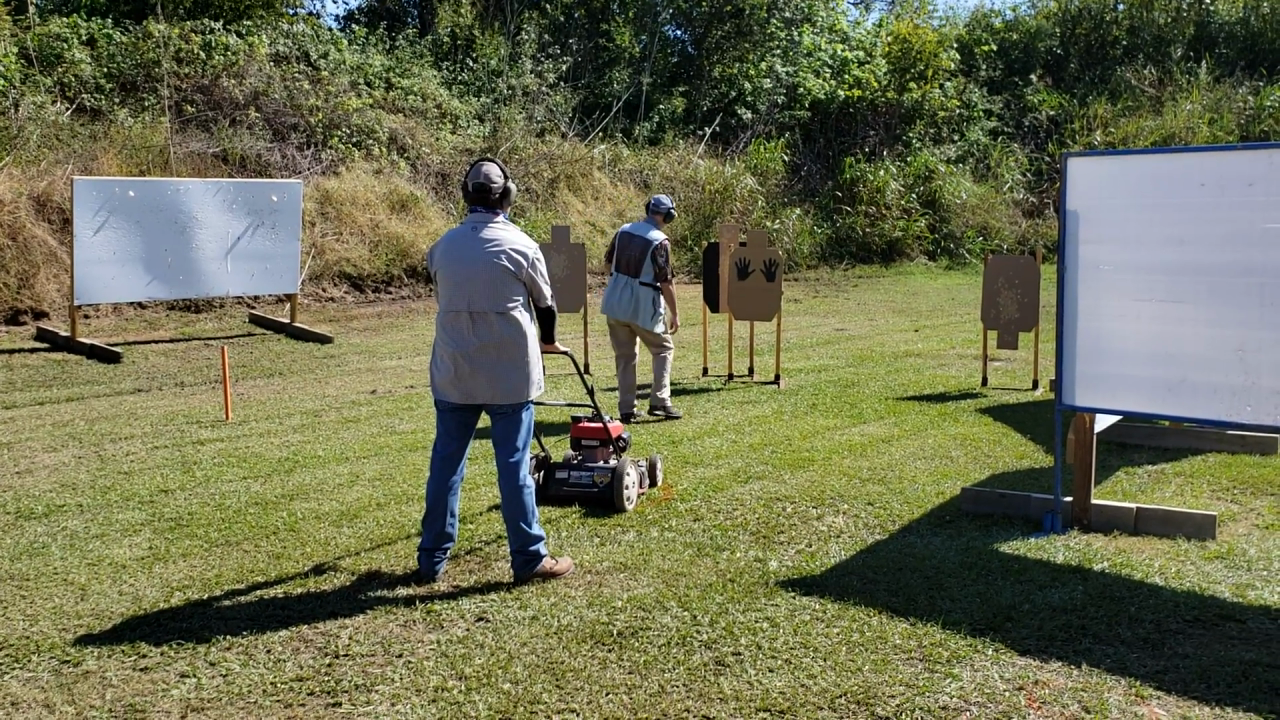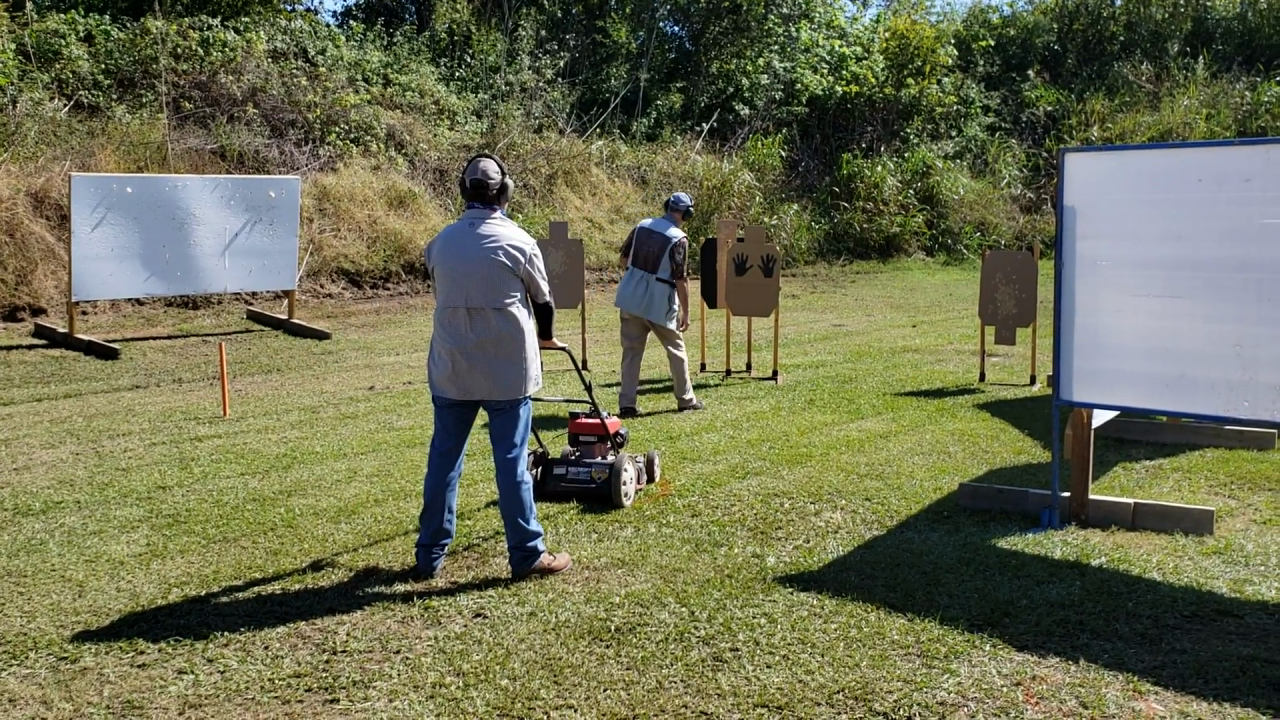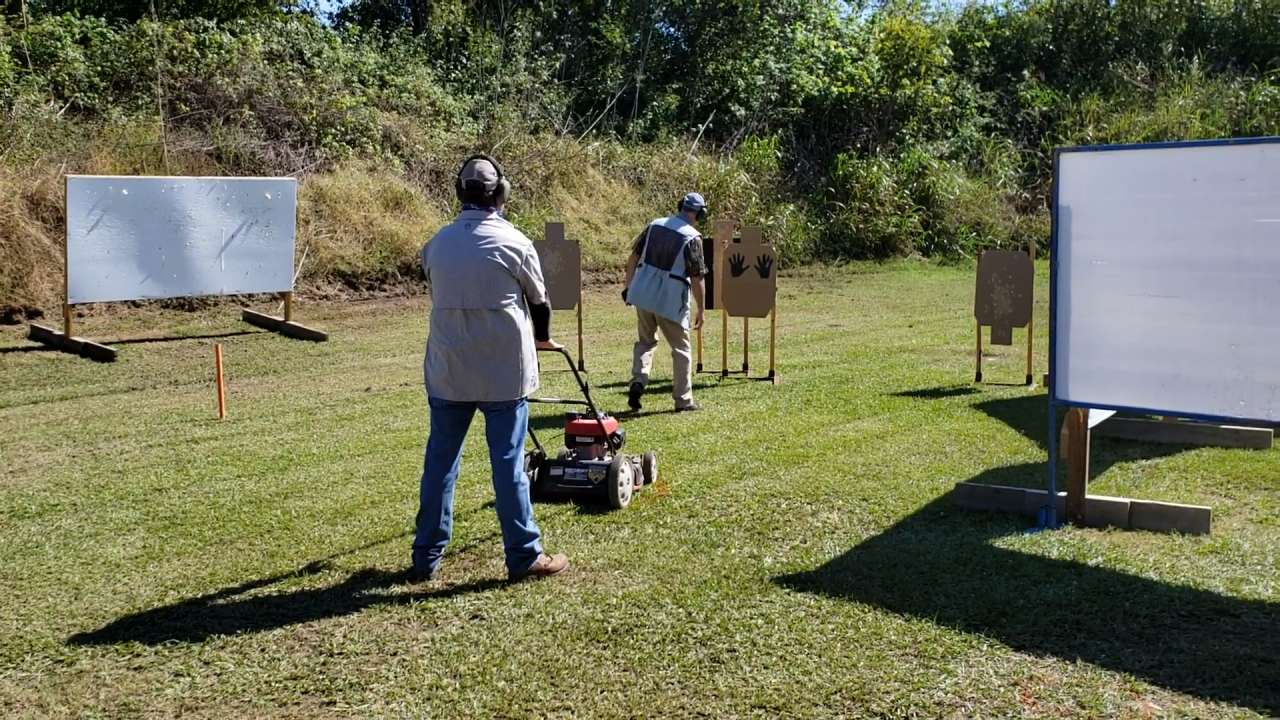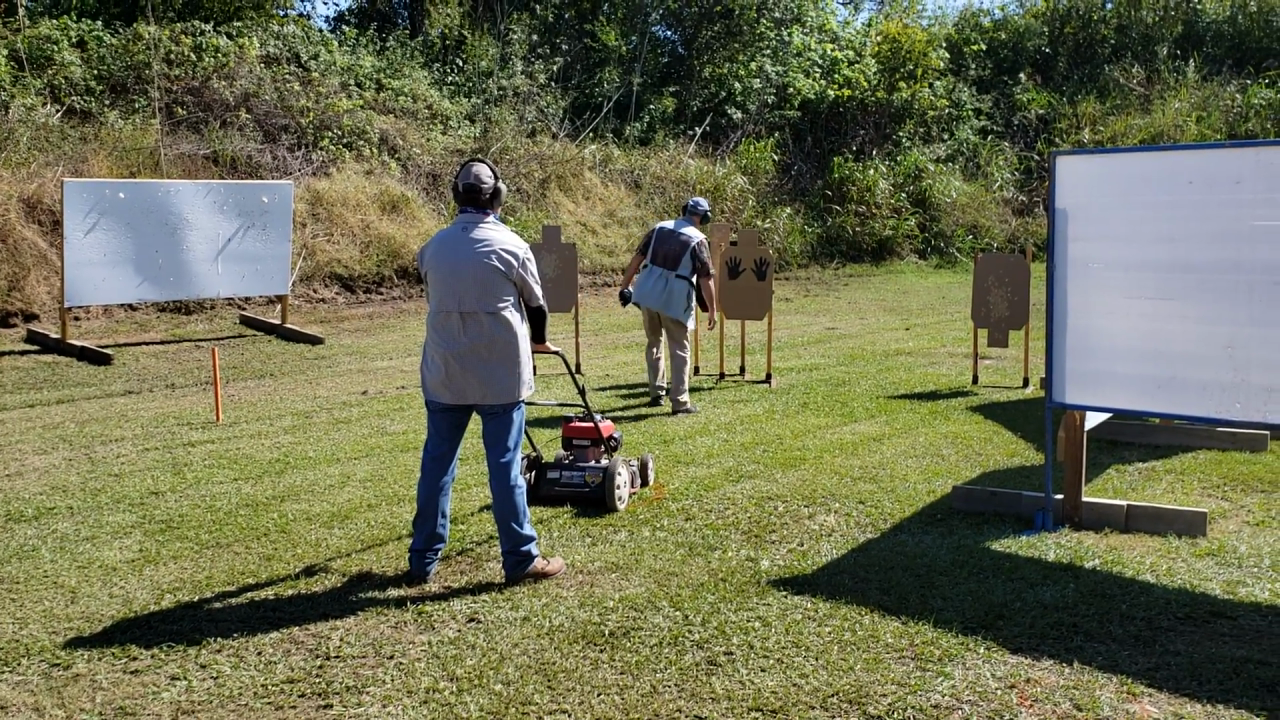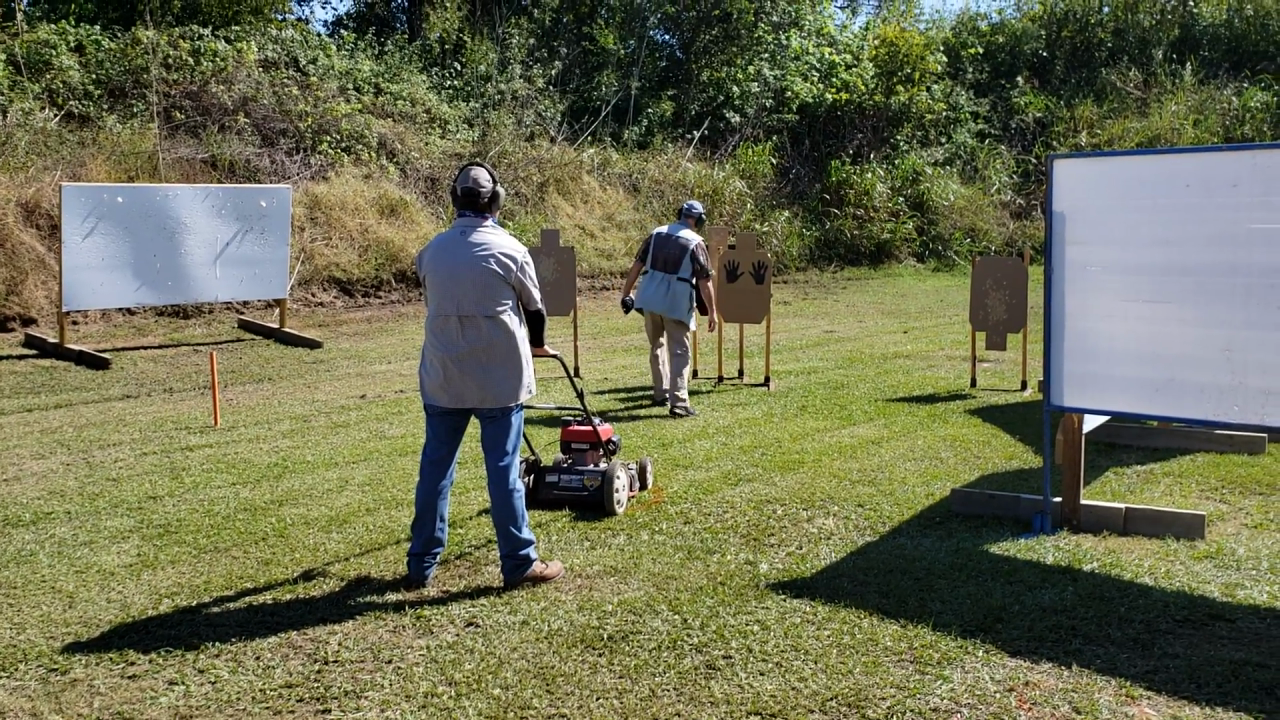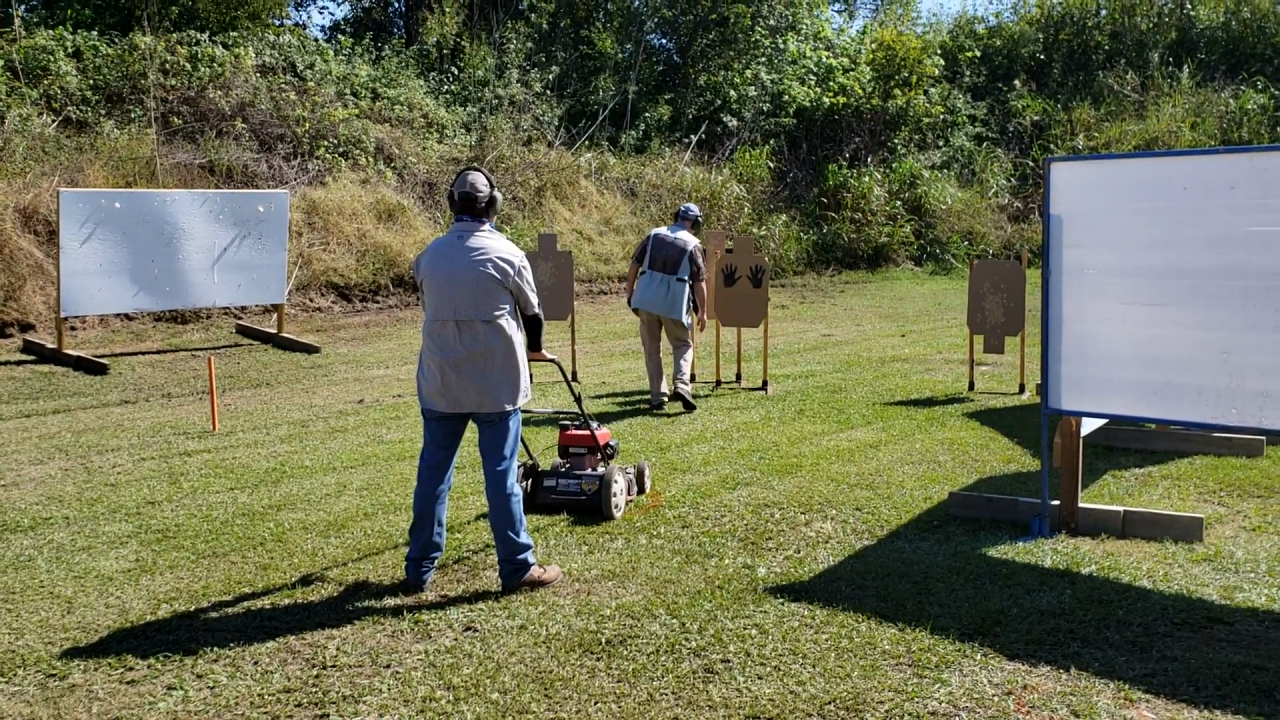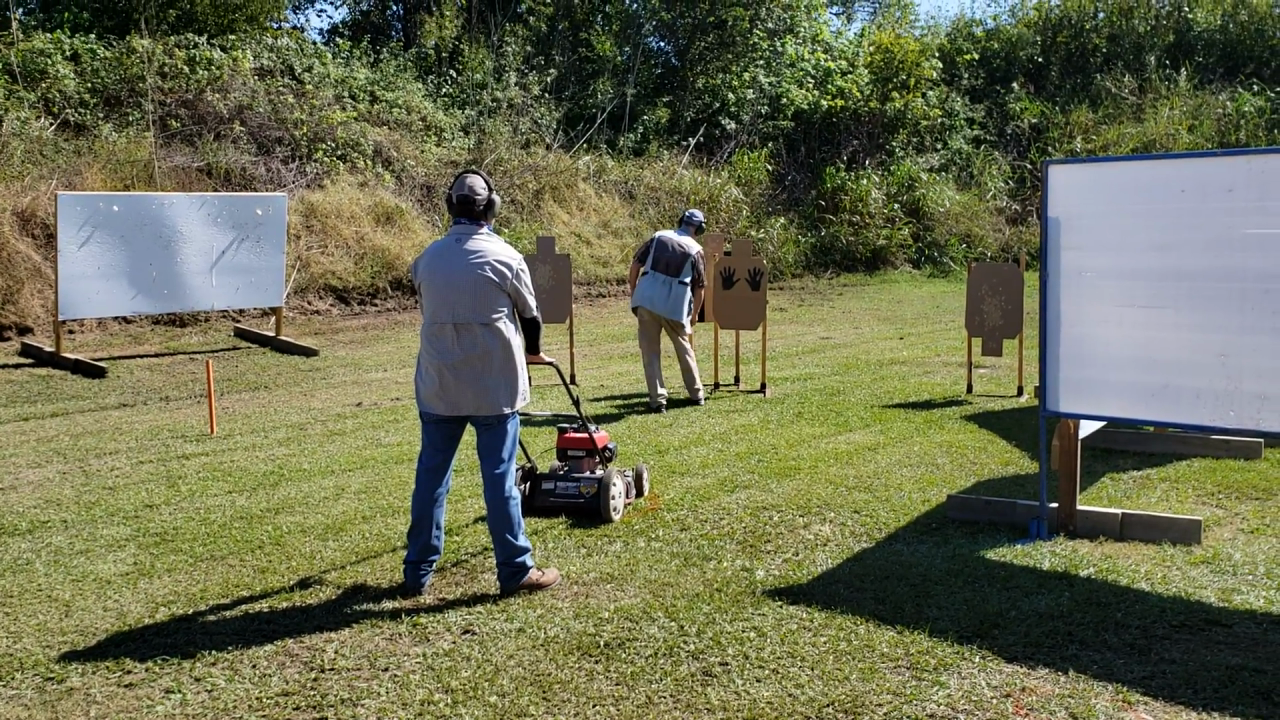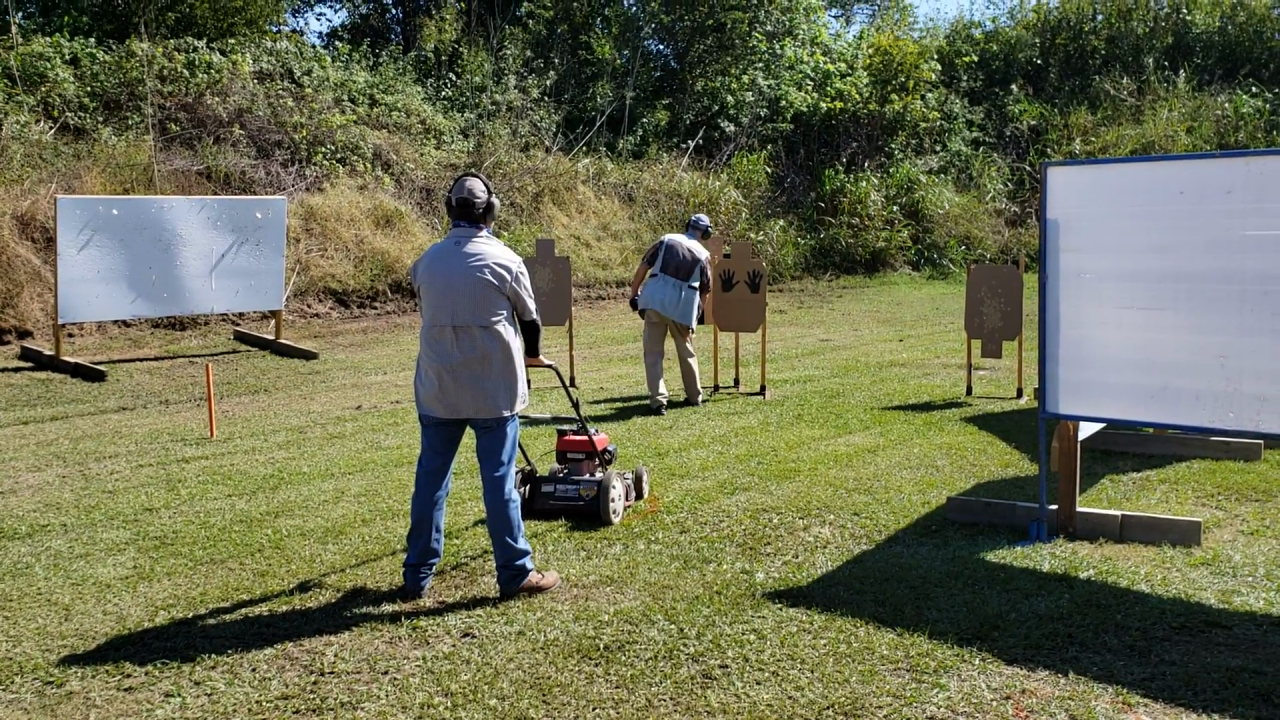
dt=0.2s
person 1, frame 1
left shoulder: (442, 247)
right shoulder: (521, 246)
right elbow: (544, 302)
right wrist: (547, 341)
left hip: (453, 373)
right hip: (508, 374)
left knee: (445, 463)
right knee: (513, 466)
left ankle: (431, 559)
right ankle: (529, 559)
person 1, frame 2
left shoulder: (440, 242)
right shoulder: (518, 242)
right elbow: (542, 299)
right wrist: (545, 337)
left hip: (451, 369)
right hip: (506, 370)
left knee: (443, 460)
right knee: (511, 462)
left ankle: (429, 555)
right ankle: (527, 555)
person 1, frame 3
left shoulder: (436, 244)
right shoulder: (514, 243)
right elbow: (538, 300)
right wrist: (542, 339)
left hip: (448, 370)
right hip: (503, 371)
left knee: (440, 461)
right knee: (508, 463)
left ankle: (426, 556)
right ankle: (524, 556)
person 1, frame 4
left shoulder: (433, 247)
right shoulder: (511, 246)
right elbow: (535, 303)
right wrist: (539, 342)
left hip: (444, 373)
right hip: (500, 374)
left knee: (436, 464)
right knee: (504, 466)
left ankle: (422, 559)
right ankle: (521, 559)
person 1, frame 5
left shoulder: (431, 250)
right shoulder: (509, 249)
right elbow: (534, 307)
right wrist: (537, 345)
left hip: (443, 377)
right hip: (498, 378)
left knee: (435, 468)
right knee: (503, 470)
left ankle: (421, 563)
right ankle: (519, 563)
person 1, frame 6
left shoulder: (428, 255)
right shoulder: (506, 254)
right elbow: (531, 311)
right wrist: (534, 349)
left hip: (440, 382)
right hip: (495, 382)
left knee: (432, 473)
right knee: (501, 475)
left ankle: (419, 568)
right ankle: (517, 567)
person 1, frame 7
left shoulder: (427, 258)
right shoulder: (505, 257)
right elbow: (529, 314)
right wrist: (533, 352)
left hip: (438, 385)
right hip: (493, 386)
left knee: (431, 476)
right knee: (499, 477)
left ankle: (417, 571)
right ankle: (515, 571)
person 1, frame 8
left shoulder: (426, 261)
right shoulder: (504, 260)
right elbow: (529, 317)
right wrist: (532, 355)
left hip: (438, 388)
right hip: (493, 388)
left knee: (430, 479)
right knee: (499, 480)
left ankle: (417, 574)
right ankle: (515, 573)
person 2, frame 1
left shoulder: (624, 230)
right shoulder: (660, 241)
left elbow: (608, 263)
right elbow: (665, 283)
right wrist: (674, 314)
left hip: (616, 303)
right hip: (643, 307)
left knee: (624, 356)
right knee: (663, 349)
left ankle: (627, 408)
right ankle: (660, 401)
person 2, frame 2
left shoulder: (642, 226)
right shoulder: (678, 239)
left elbow: (623, 258)
right elbow: (681, 280)
right wrist: (685, 312)
left hip: (631, 298)
right hip: (659, 303)
left knee: (631, 351)
right knee: (675, 349)
left ankle: (627, 403)
right ankle: (685, 399)
person 2, frame 3
left shoulder: (655, 225)
right shoulder: (692, 237)
left elbow: (634, 257)
right elbow: (697, 278)
left wrist: (629, 283)
right wrist: (700, 309)
left hip: (643, 294)
right hip: (671, 299)
left knee: (646, 341)
right knee: (681, 348)
left ankle: (638, 382)
right ankle: (683, 399)
person 2, frame 4
left shoulder: (660, 228)
right shoulder: (698, 240)
left elbow: (637, 258)
right elbow: (706, 279)
left wrist: (625, 285)
right wrist: (712, 310)
left hip: (649, 294)
right hip: (675, 299)
left knee: (654, 342)
right knee: (680, 350)
left ankle: (656, 392)
right ankle: (680, 402)
person 2, frame 5
left shoulder: (657, 233)
right shoulder: (695, 242)
left elbow: (637, 265)
right elbow: (705, 281)
left wrist: (626, 292)
right wrist: (712, 311)
left hip: (651, 299)
right hip: (677, 302)
left knee: (657, 346)
right knee: (680, 351)
left ankle: (661, 394)
right ankle: (679, 402)
person 2, frame 6
left shoulder: (654, 234)
right shoulder: (692, 244)
left elbow: (634, 265)
right elbow: (699, 282)
left wrist: (630, 291)
right wrist: (702, 312)
left hip: (648, 299)
right hip: (675, 302)
left knee: (652, 349)
right knee: (683, 346)
left ankle: (658, 397)
right ankle: (681, 385)
person 2, frame 7
left shoulder: (658, 237)
right shoulder: (695, 250)
left elbow: (635, 265)
right elbow: (698, 288)
left wrist: (633, 289)
right wrist: (694, 313)
left hip: (647, 299)
right hip: (675, 305)
left knee: (650, 352)
right knee: (684, 349)
left ankle: (657, 400)
right ankle: (696, 394)
person 2, frame 8
left shoulder: (667, 240)
right shoulder: (703, 255)
left elbow: (643, 266)
right elbow: (704, 291)
left wrist: (634, 291)
right wrist: (696, 315)
left hip: (655, 301)
right hip: (682, 307)
left knee: (653, 353)
right knee: (686, 353)
left ankle: (658, 401)
right ankle: (694, 396)
